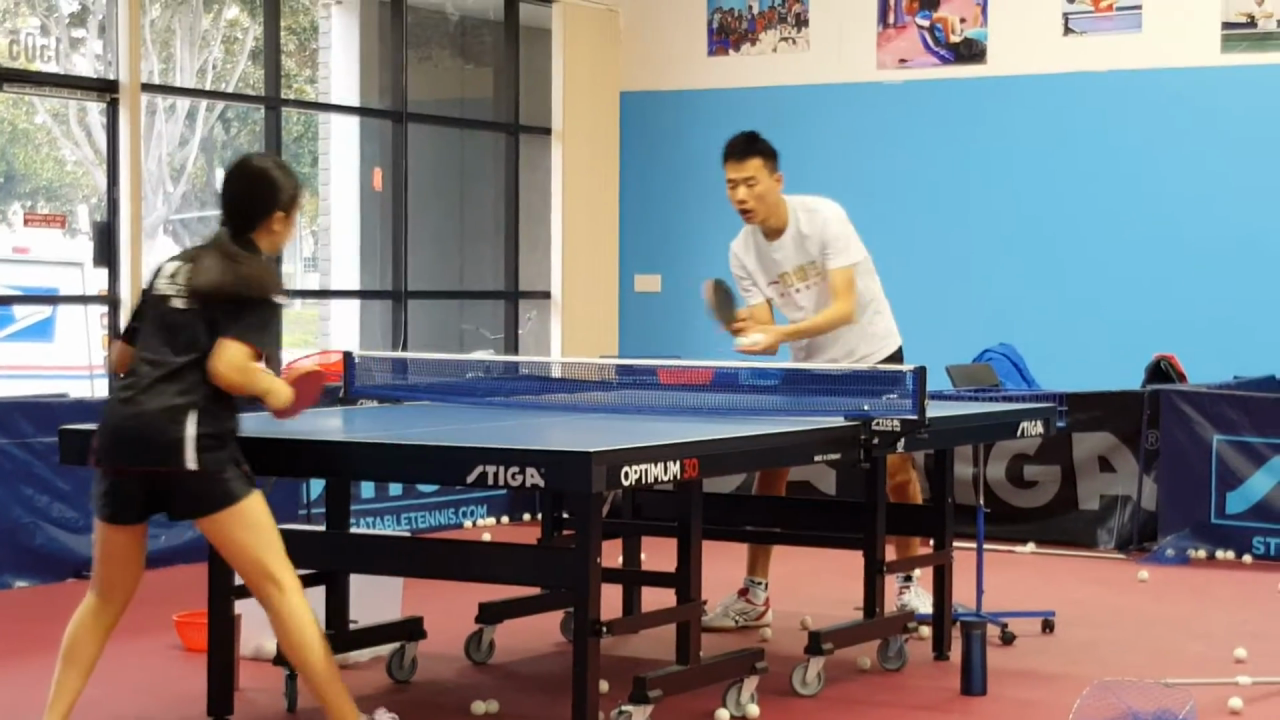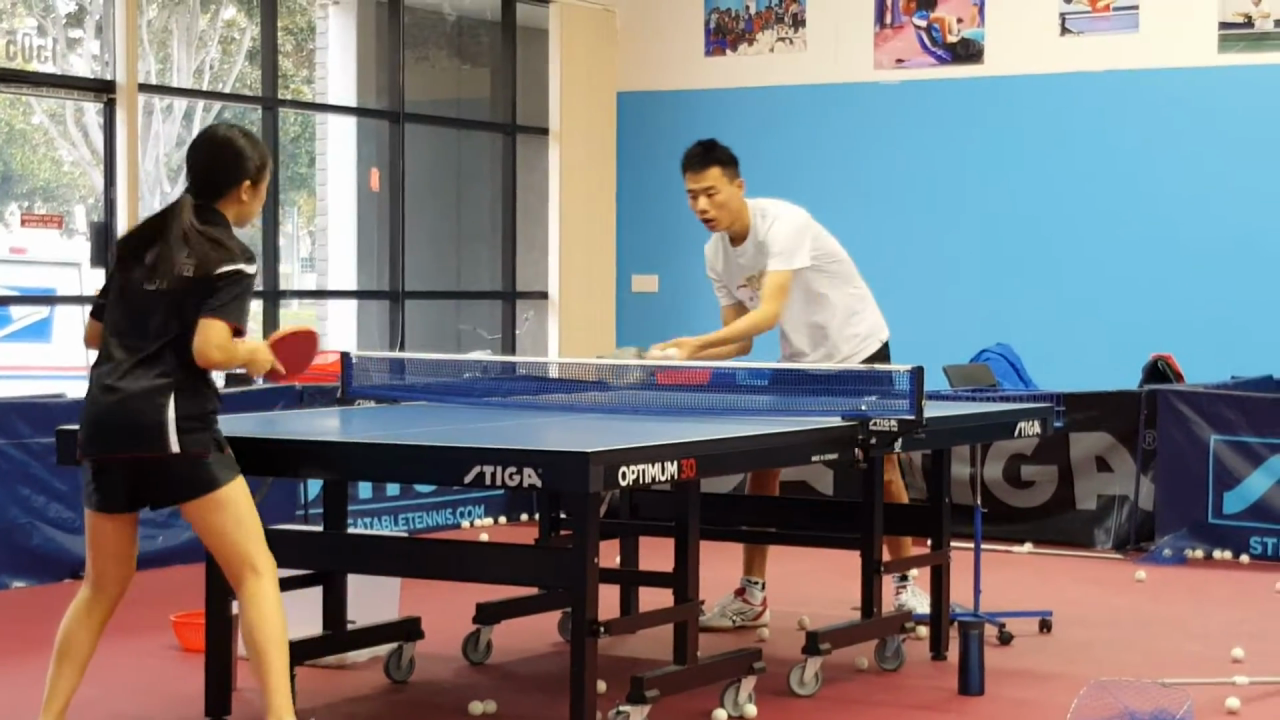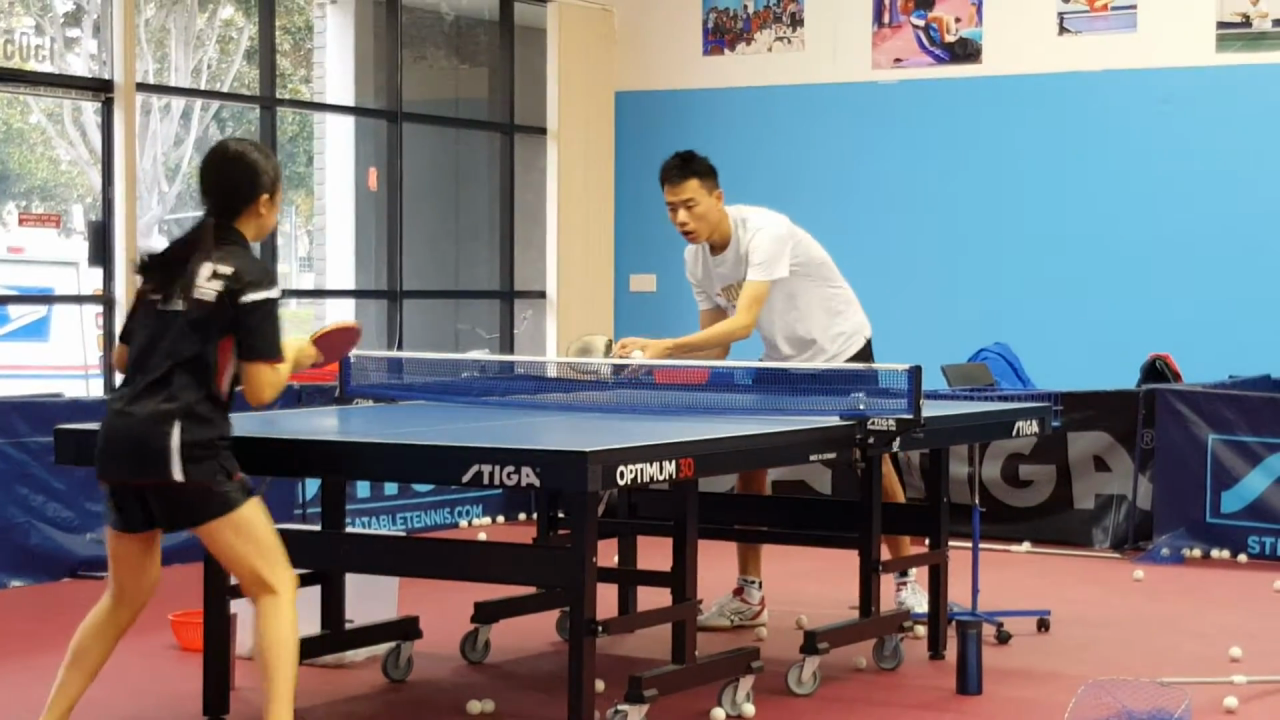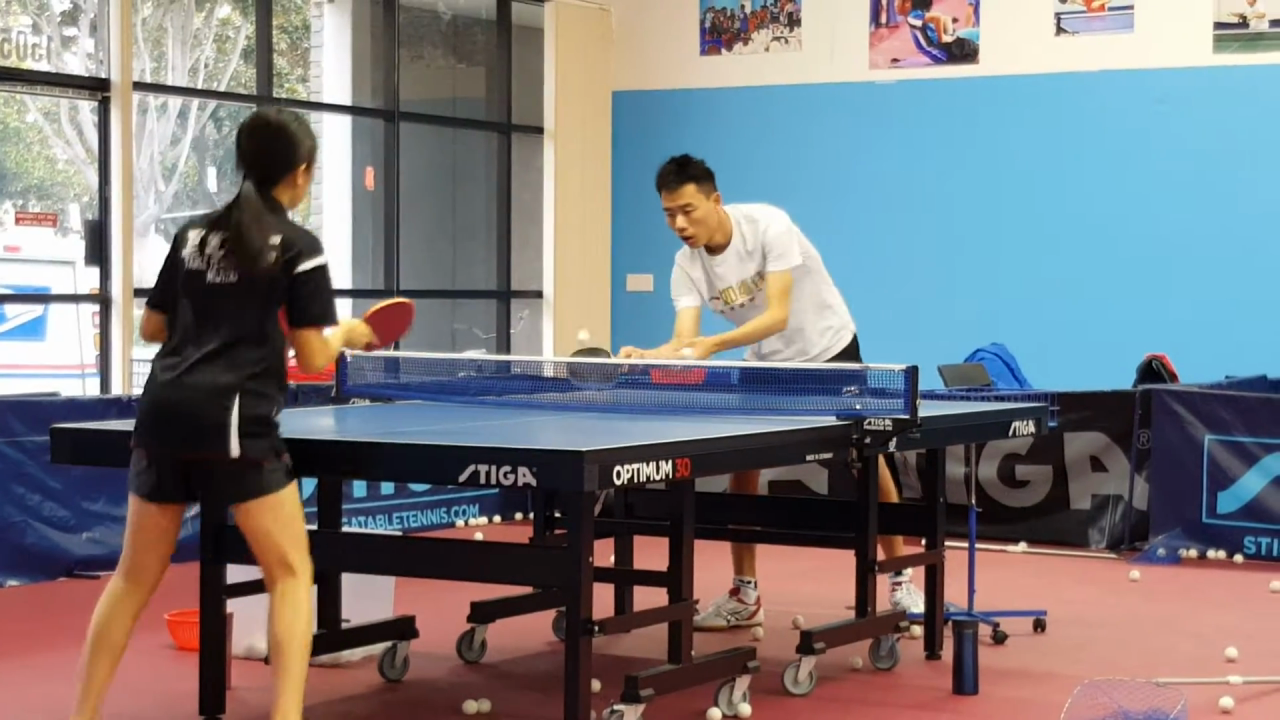
dt=0.2s
person 1, frame 1
left shoulder: (173, 267)
right shoulder: (255, 282)
left elbow: (120, 357)
right elbow: (226, 370)
right wrist: (273, 390)
left hip: (120, 435)
right hip: (187, 440)
left knee: (109, 591)
right knee: (277, 584)
person 1, frame 2
left shoulder: (140, 241)
right shoulder: (230, 257)
left elbow: (94, 334)
right elbow: (210, 350)
right wrist: (256, 355)
left hip: (105, 419)
right hip: (171, 423)
left knee: (105, 584)
right knee: (255, 572)
person 1, frame 3
left shoulder: (165, 264)
right shoulder: (251, 276)
left elbow: (123, 360)
right elbow: (259, 390)
right wrist: (293, 359)
left hip: (121, 442)
right hip: (185, 447)
left knee: (125, 598)
right knee: (275, 587)
person 1, frame 4
left shoulder: (194, 232)
right shoulder: (297, 245)
left elbow: (151, 327)
right elbow: (313, 360)
right wrist: (348, 334)
left hip: (162, 413)
right hip: (234, 423)
left knee: (136, 575)
right knee: (291, 575)
person 2, frame 1
left shoulder: (824, 217)
right shoulder: (742, 252)
left elbow: (846, 307)
right elbow: (765, 333)
left wrist: (782, 332)
right wrist: (749, 332)
left hip: (872, 357)
right hip: (808, 368)
left knee: (898, 470)
right knee: (770, 466)
left ankle: (909, 584)
right ankle: (755, 594)
person 2, frame 2
left shoulder: (783, 222)
right shoulder: (715, 254)
left elbow: (770, 314)
right elbow: (738, 342)
left wrist: (693, 343)
right wrist: (687, 351)
left hip: (858, 351)
right hip: (800, 364)
left knee: (883, 468)
right knee: (762, 466)
left ankle: (905, 583)
right ankle: (752, 593)
person 2, frame 3
left shoulder: (766, 231)
right shoulder: (696, 259)
left elbow: (743, 323)
right elbow: (717, 345)
left wrist: (665, 345)
right wrist: (652, 350)
left hip: (841, 351)
right hip: (783, 363)
left knee: (875, 465)
right knee: (749, 465)
left ankle: (906, 580)
right ankle: (749, 593)
person 2, frame 4
left shoulder: (770, 225)
right shoulder: (687, 265)
left elbow: (777, 315)
right elbow: (684, 342)
left wrist: (709, 344)
right wrist: (648, 355)
left hip: (829, 350)
right hip: (768, 364)
right knee: (742, 466)
left ankle: (900, 579)
right ankle: (745, 594)
